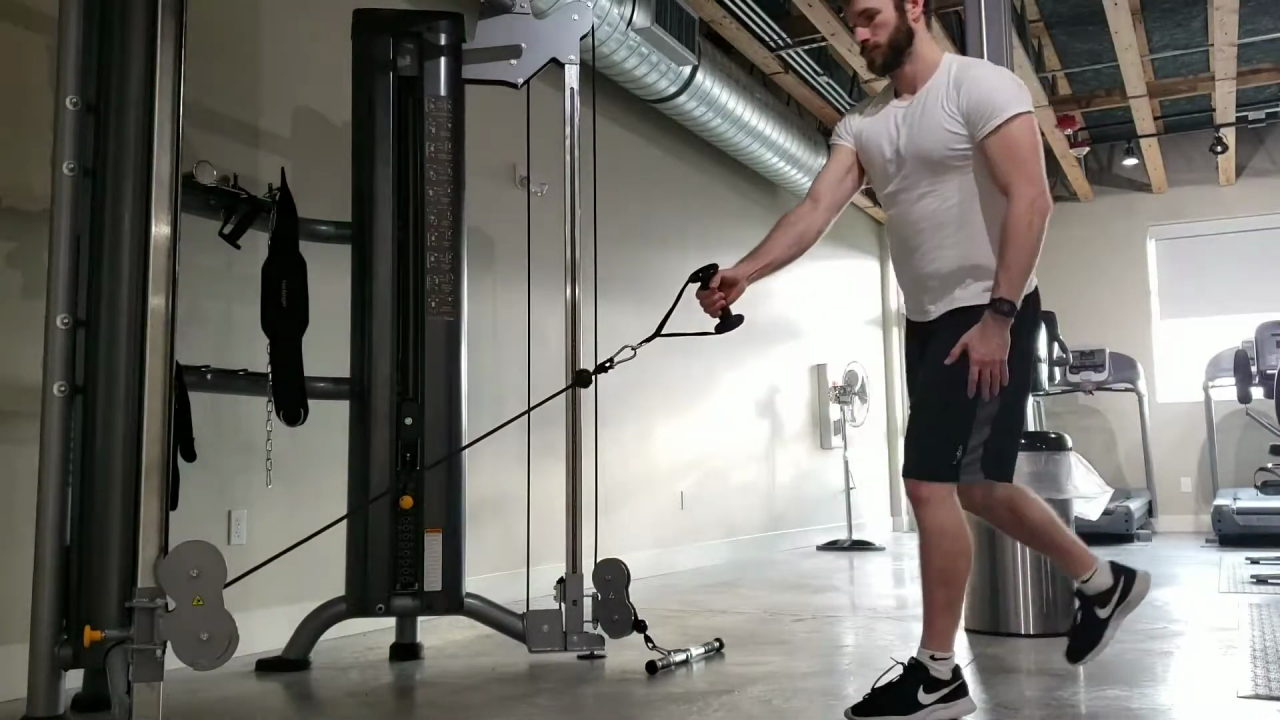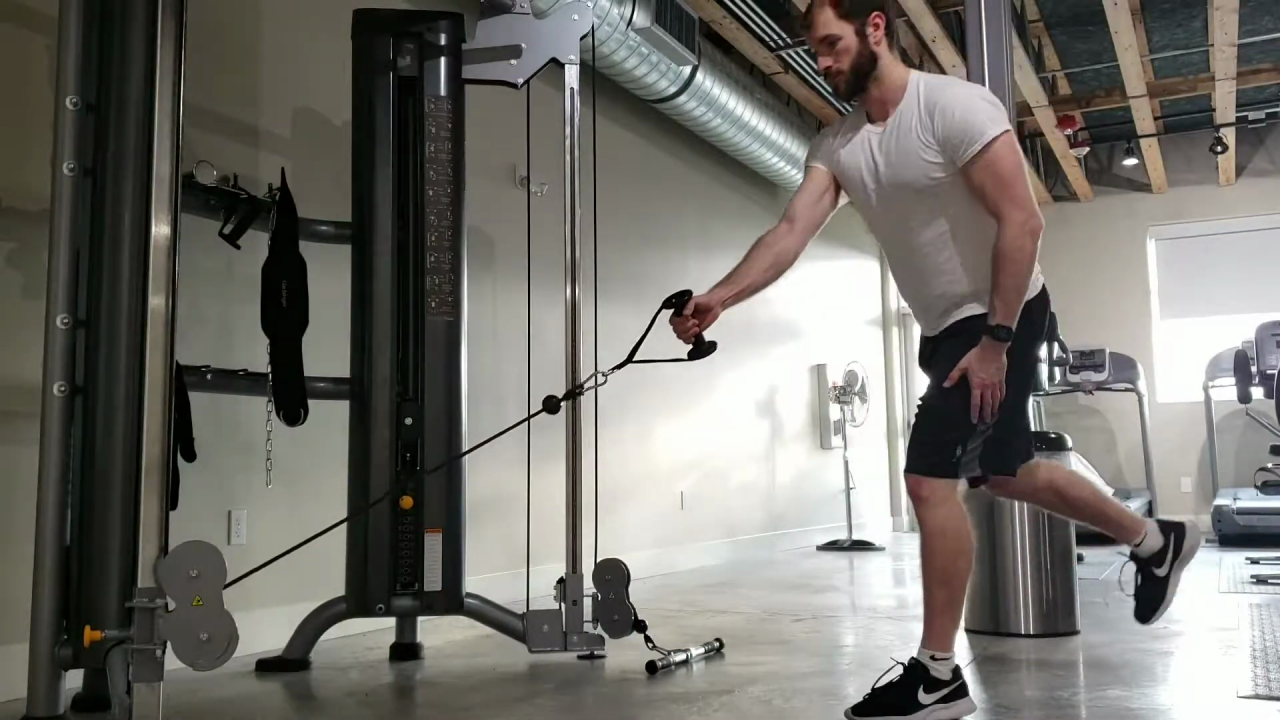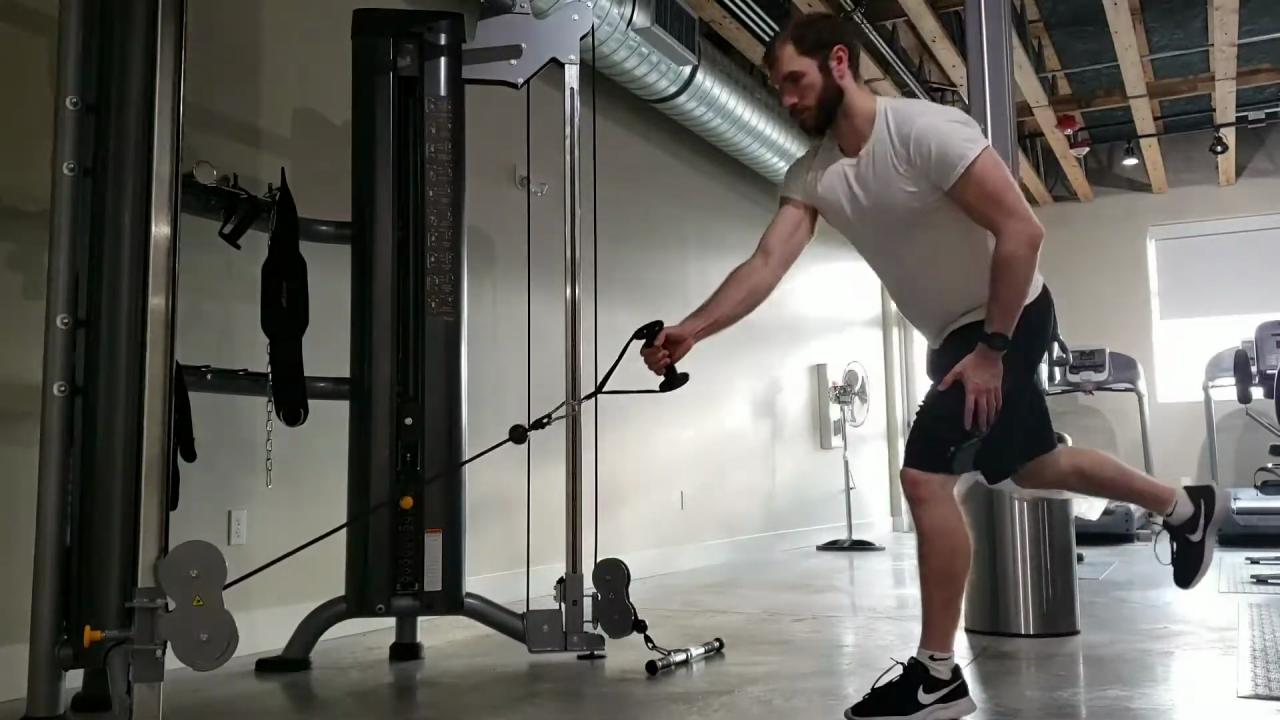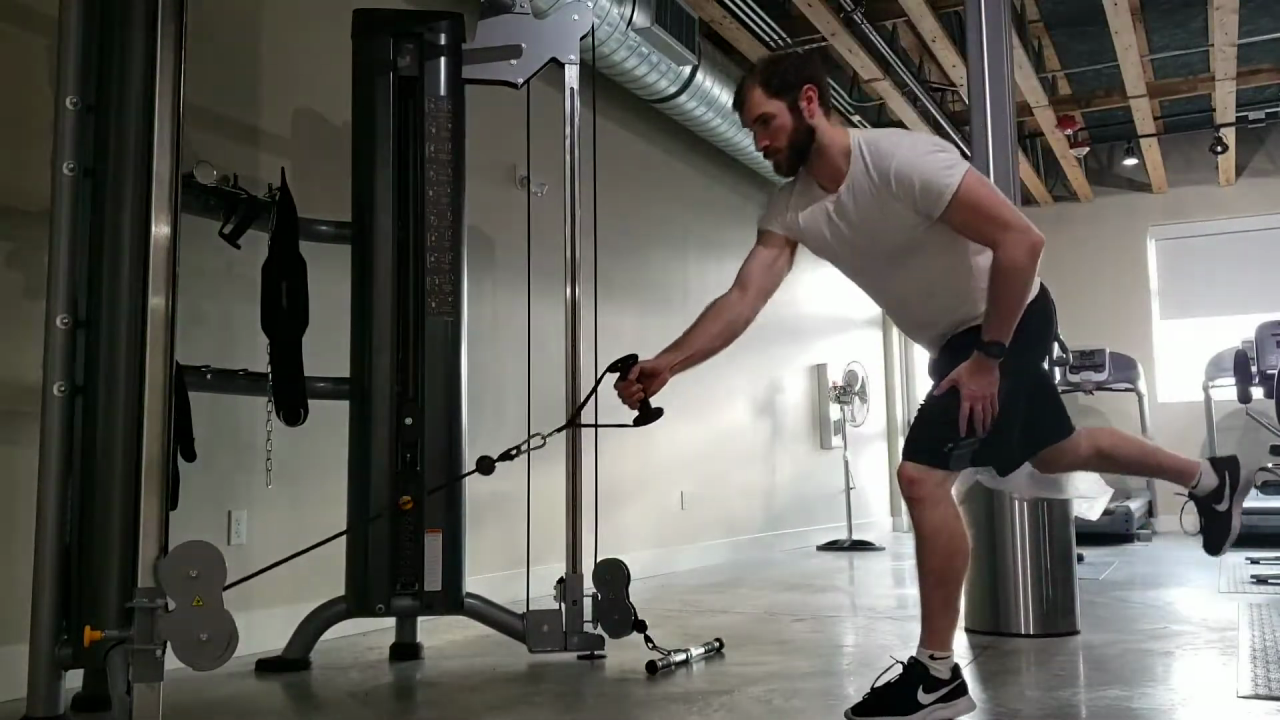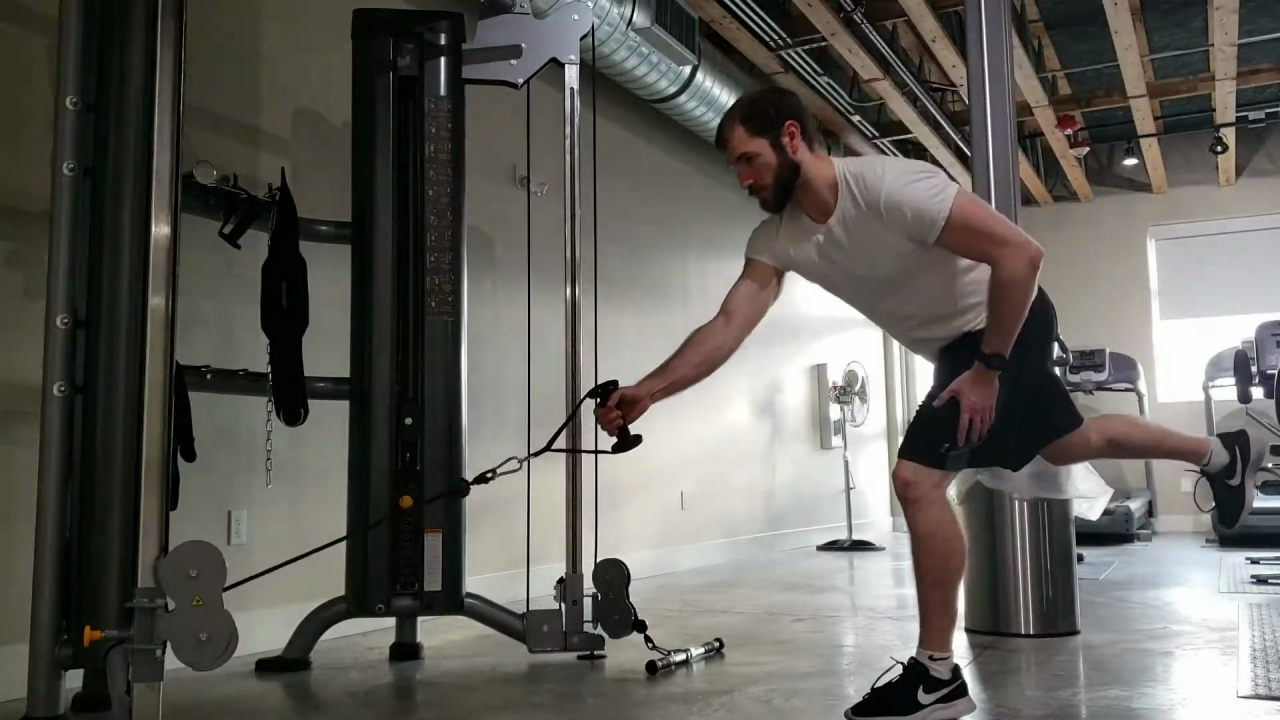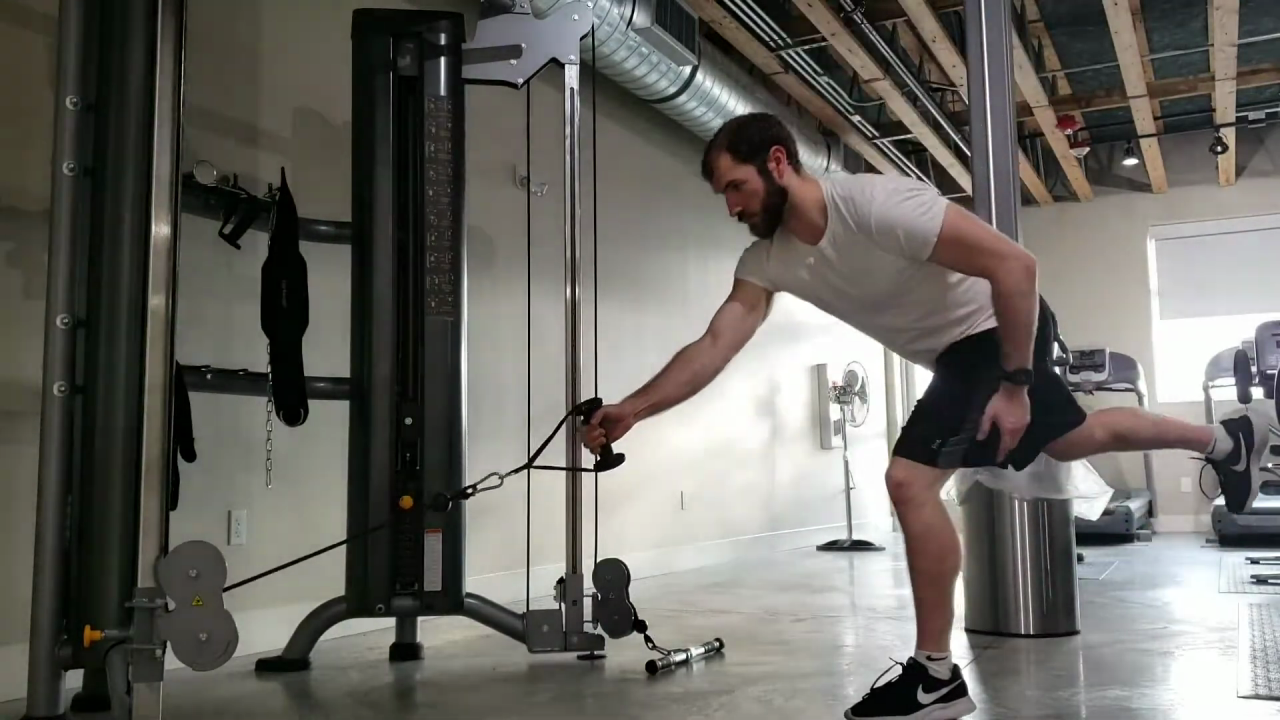
dt=0.3s
person 1, frame 1
left shoulder: (982, 86)
right shoulder: (864, 120)
left elbow: (1029, 200)
right elbow: (817, 206)
left wrist: (999, 315)
right wrist: (744, 272)
left hip: (985, 318)
right hip: (925, 321)
left knee: (932, 484)
right knee: (969, 480)
right ankle: (1103, 582)
person 1, frame 2
left shoulder: (952, 106)
right shoulder: (835, 145)
left elbow: (1022, 222)
right elbow: (791, 230)
left wrist: (996, 340)
right wrist: (717, 298)
left hip: (998, 316)
right hip: (944, 329)
left knee: (930, 478)
right knee: (1004, 471)
right ankle: (1156, 539)
person 1, frame 3
left shoulder: (926, 130)
right shoulder: (810, 175)
left elbow: (1021, 232)
right elbow: (765, 264)
left wrist: (993, 348)
right wrist: (692, 330)
left hip: (1005, 319)
right hip: (954, 334)
left knee: (925, 476)
right knee: (1034, 465)
right ankle: (1186, 508)
person 1, frame 4
left shoulder: (902, 159)
right shoulder: (789, 209)
left elbow: (1021, 241)
right elbow: (743, 297)
left wrist: (989, 356)
right wrist: (668, 363)
left hip: (1007, 320)
right hip: (956, 338)
left knee: (922, 475)
right knee: (1058, 452)
right ankle: (1210, 479)
person 1, frame 5
left shoulder: (891, 187)
right shoulder: (776, 239)
left elbow: (1021, 253)
right elbow: (727, 326)
left wrist: (989, 368)
right wrist: (648, 392)
left hip: (1005, 328)
right hip: (958, 345)
left knee: (917, 477)
right knee: (1069, 444)
right ankle: (1220, 455)
person 1, frame 6
left shoulder: (879, 204)
right shoulder: (767, 261)
left elbow: (1015, 264)
right elbow: (713, 348)
left wrist: (1014, 385)
right wrist: (630, 410)
left hip: (1000, 330)
right hip: (956, 350)
left knee: (910, 478)
right knee: (1076, 437)
right ankle: (1226, 439)
